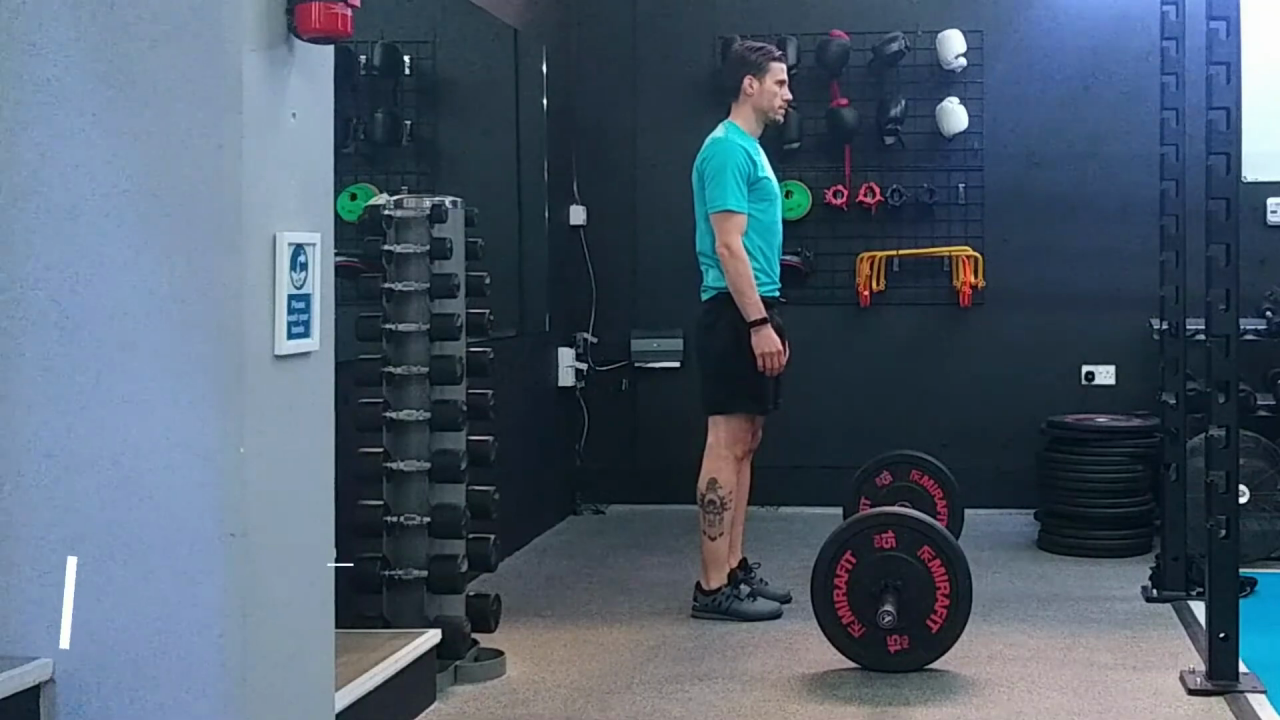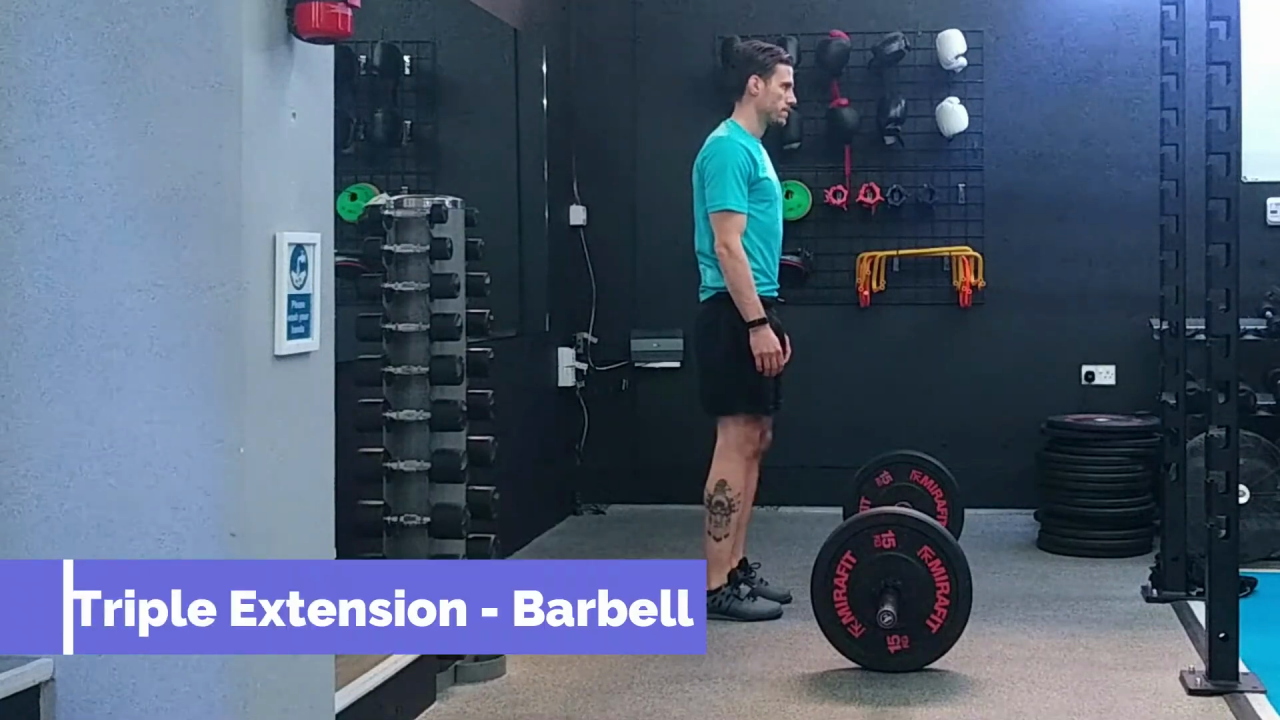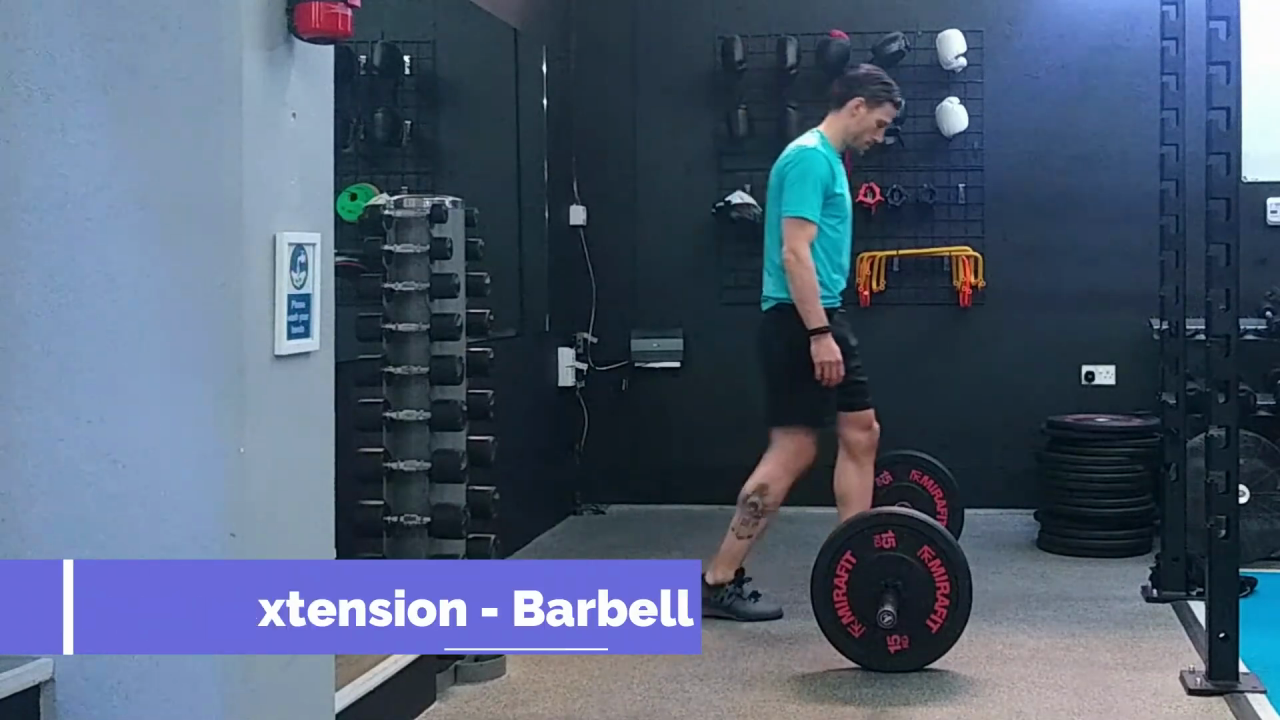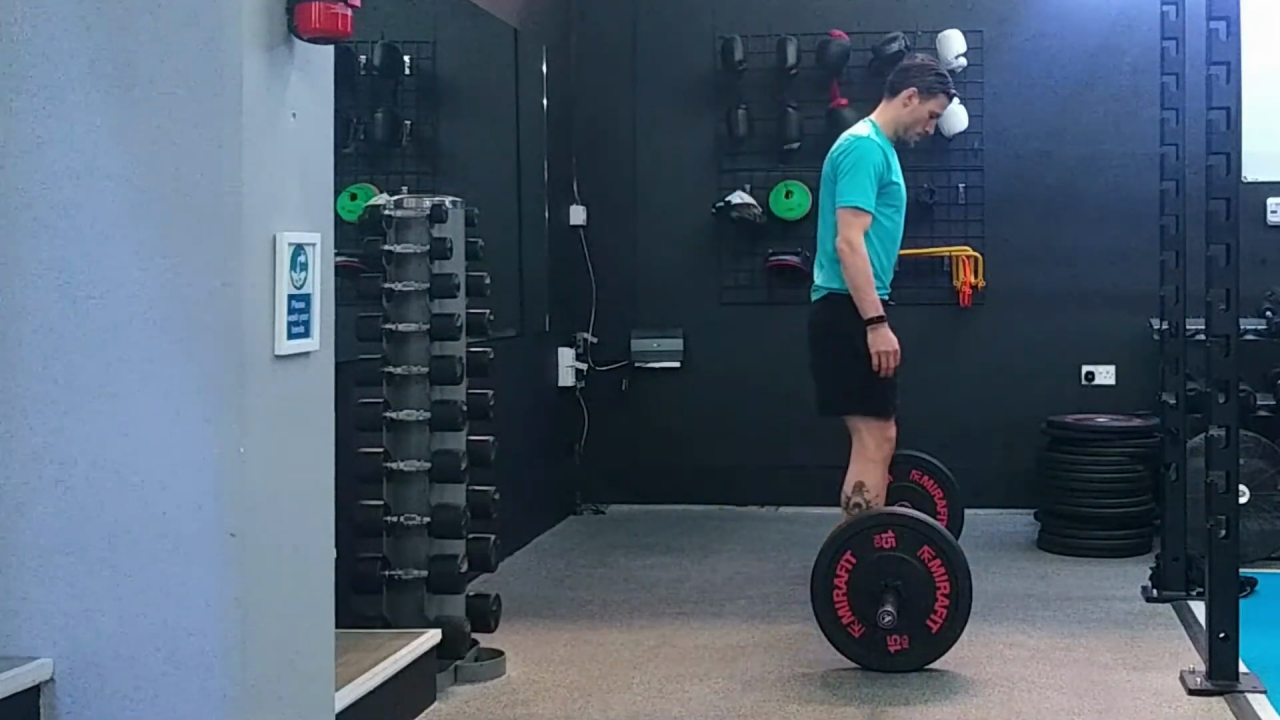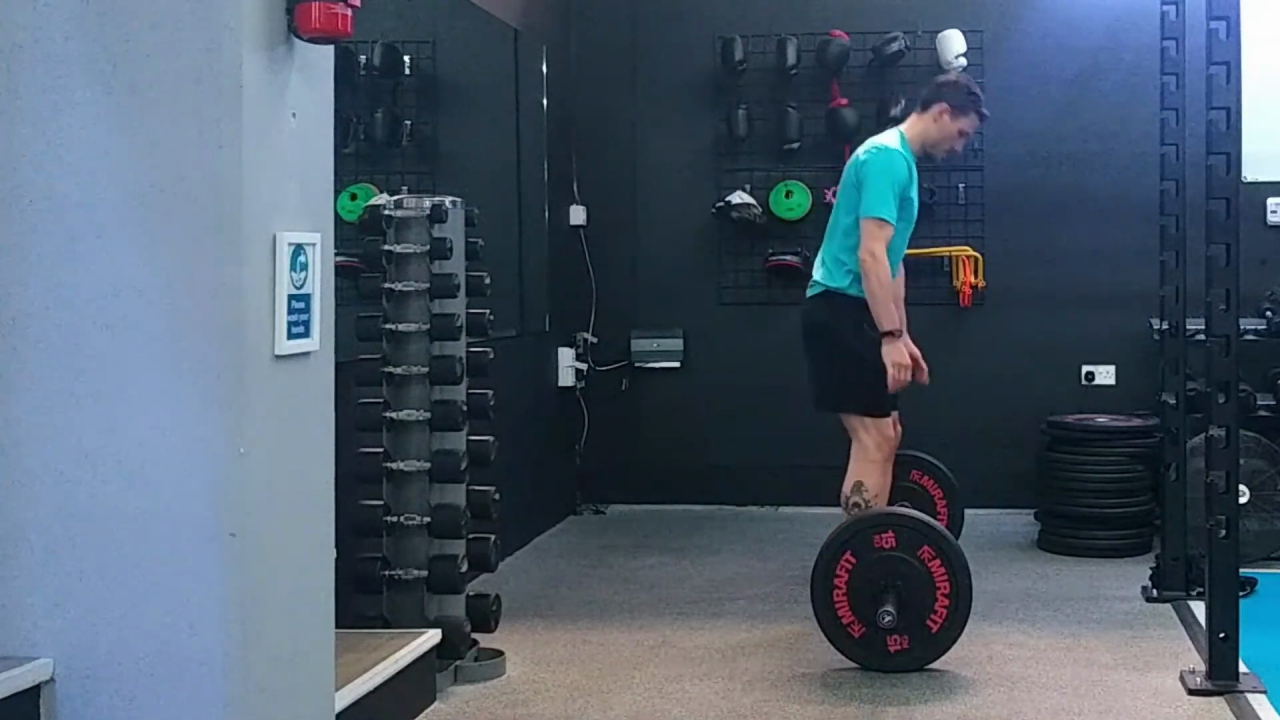
dt=0.7s
person 1, frame 1
left shoulder: (748, 148)
right shoulder: (728, 148)
right elbow: (729, 247)
left wrist: (766, 319)
right wrist: (758, 322)
left hip: (751, 312)
right hip: (736, 314)
left knee: (745, 444)
right knee: (727, 446)
left ankle: (735, 566)
right ankle: (713, 585)
person 1, frame 2
left shoulder: (752, 148)
right shoulder: (729, 148)
right elbow: (727, 247)
left wrist: (769, 320)
right wrist: (758, 323)
left hip: (754, 312)
right hip: (733, 315)
left knee: (753, 443)
right knee: (738, 445)
left ankle: (733, 566)
right ankle: (718, 586)
person 1, frame 3
left shoulder: (826, 159)
right shoulder: (809, 158)
right elbow: (794, 252)
right wrist: (818, 332)
left hip: (823, 318)
right hip: (800, 323)
left knee: (861, 435)
right knee: (792, 453)
right ankle: (719, 581)
person 1, frame 4
left shoulder: (878, 148)
right shoulder: (864, 147)
right elbow: (849, 243)
left wrist: (876, 320)
right wrist: (876, 323)
left hip: (857, 313)
right hip: (849, 314)
left knee: (879, 438)
right knee: (874, 441)
person 1, frame 5
left shoulder: (896, 157)
right shoulder: (887, 156)
left elbow: (890, 261)
right elbow: (871, 254)
left wrist: (903, 335)
right wrist: (891, 338)
left hip: (852, 310)
right hip: (841, 309)
left knee: (886, 434)
right knee: (876, 440)
